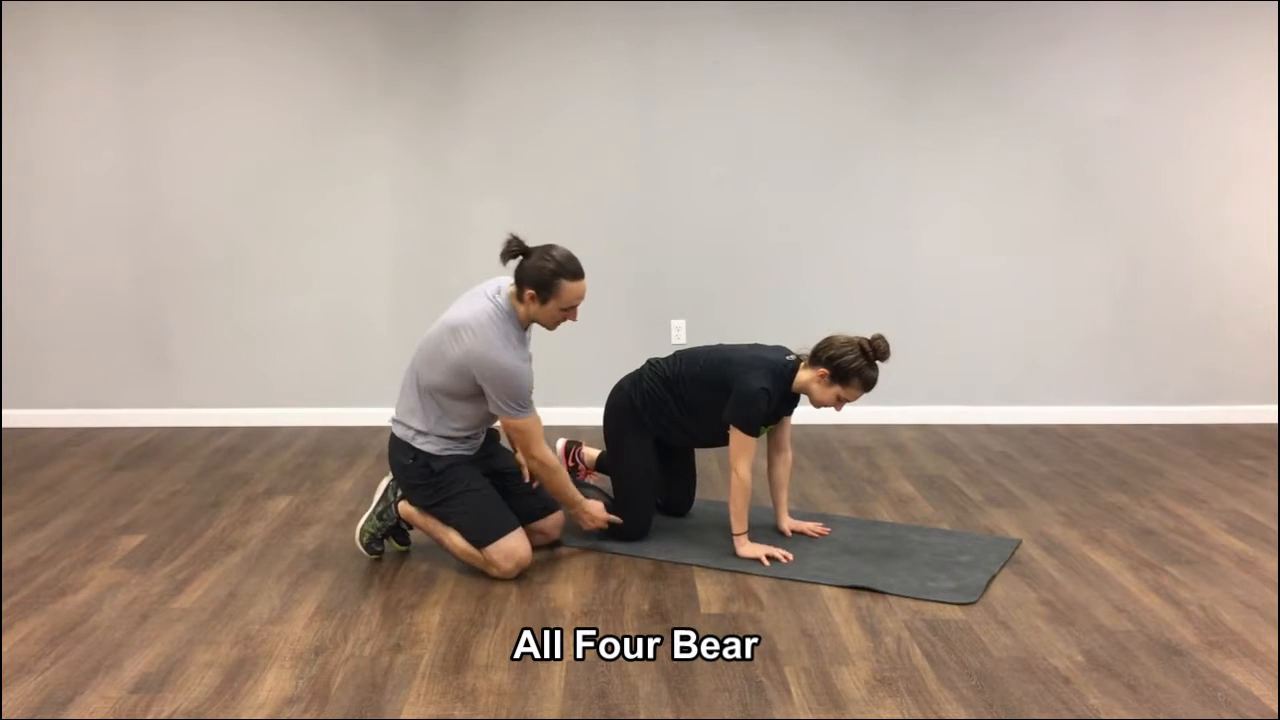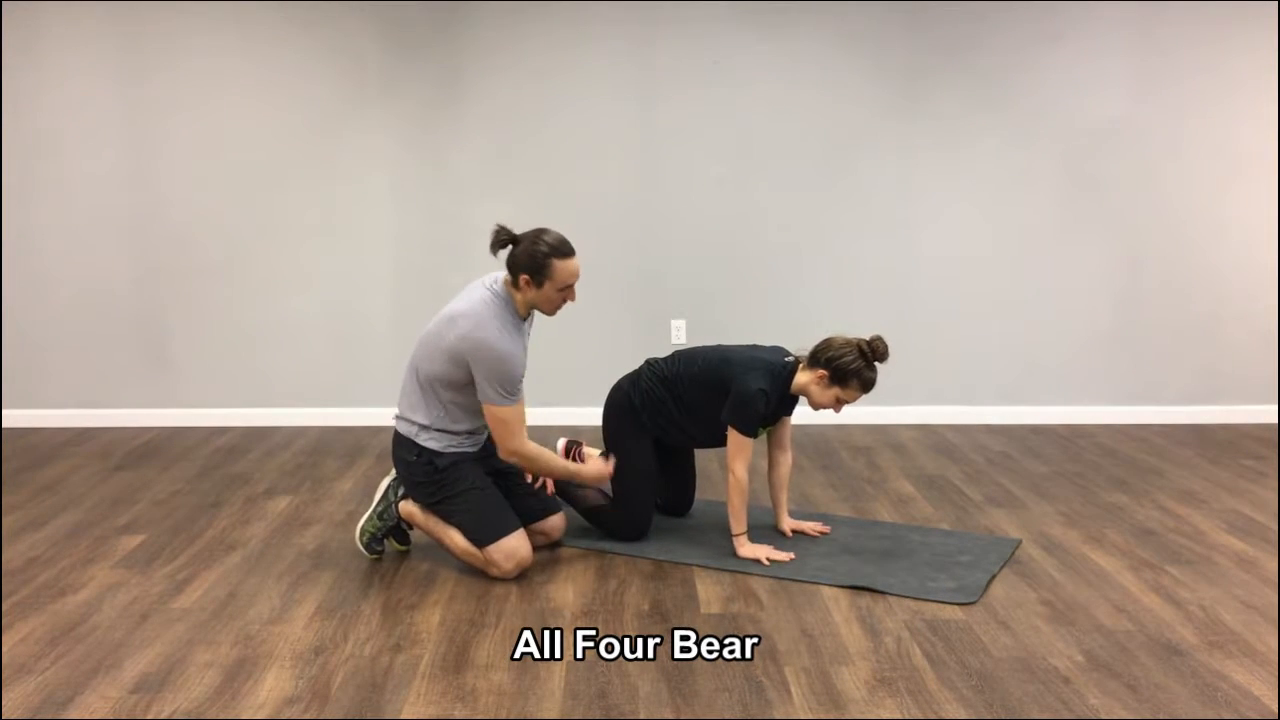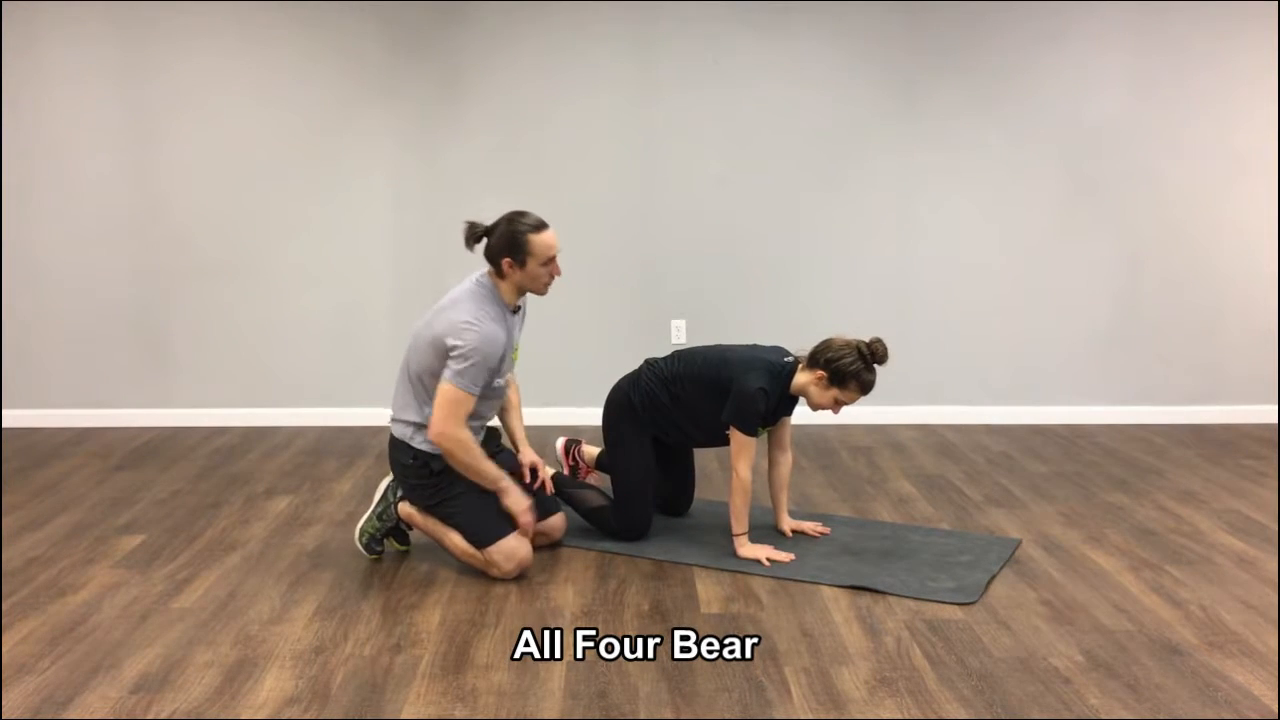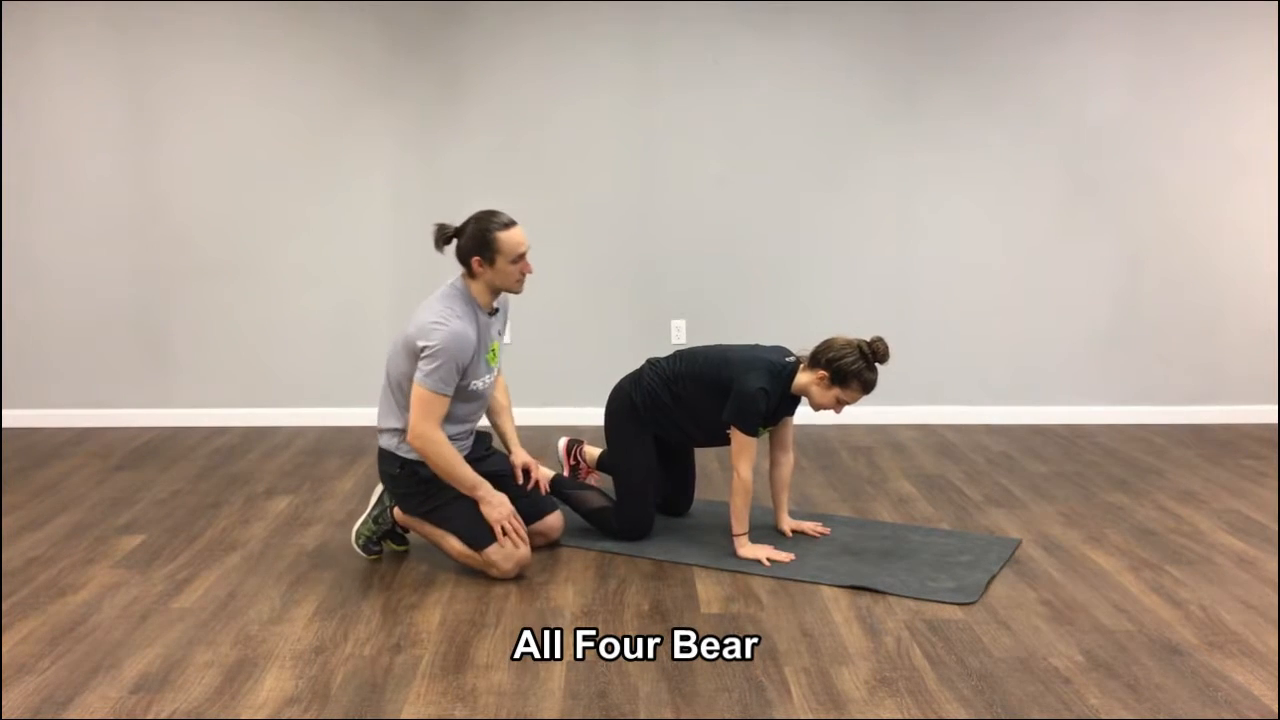
dt=0.3s
person 1, frame 1
left shoulder: (504, 291)
right shoulder: (501, 354)
right elbow: (537, 454)
left wrist: (519, 447)
right wrist: (581, 507)
left hip: (471, 439)
right hip: (428, 455)
left knee: (548, 527)
right knee: (511, 559)
left ankle: (436, 503)
right ankle: (403, 508)
person 1, frame 2
left shoulder: (501, 288)
right shoulder: (495, 339)
right elbow: (513, 449)
left wrist: (529, 456)
right wrist: (581, 473)
left hip: (475, 438)
right hip: (433, 451)
left knee: (550, 528)
right knee: (512, 559)
left ankle: (436, 502)
right ankle: (405, 507)
person 1, frame 3
left shoulder: (511, 299)
right shoulder: (480, 328)
right elbow: (444, 432)
left wrist: (522, 446)
right wrist: (505, 488)
left hip: (475, 439)
right hip: (428, 453)
left knee: (551, 527)
right knee: (512, 558)
left ankle: (441, 508)
right ankle: (404, 508)
person 1, frame 4
left shoulder: (494, 302)
right shoulder: (451, 330)
right elbow: (422, 436)
left wrist: (514, 447)
right wrist: (485, 495)
left hip: (466, 445)
right hip: (417, 462)
left knee: (549, 526)
right knee: (510, 558)
left ankle: (426, 509)
right ankle: (401, 512)
person 2, frame 1
left shoulder: (790, 375)
right shoulder: (757, 385)
left elbow: (780, 453)
right elbow: (739, 469)
left wrist: (783, 517)
right wrist: (742, 542)
left hip: (667, 416)
right hip: (633, 410)
left knee: (677, 505)
right knee: (632, 526)
left ankle: (583, 456)
person 2, frame 2
left shoulder: (789, 376)
right shoulder: (756, 386)
left elbow: (781, 453)
right elbow: (737, 469)
left wrist: (783, 517)
right wrist: (742, 542)
left hip: (665, 416)
right hip: (633, 410)
left knee: (678, 505)
right knee: (631, 526)
left ankle: (584, 455)
person 2, frame 3
left shoulder: (788, 376)
right shoulder: (756, 386)
left elbow: (780, 453)
right elbow: (741, 470)
left wrist: (783, 517)
right wrist: (742, 542)
left hip: (665, 415)
right hip: (632, 408)
left knee: (676, 504)
right knee: (631, 526)
left ankle: (582, 454)
right ankle: (548, 479)
person 2, frame 4
left shoulder: (790, 375)
right shoulder: (757, 386)
left elbow: (782, 453)
right elbow: (742, 470)
left wrist: (783, 517)
right wrist: (742, 542)
left hip: (667, 417)
right hip: (635, 408)
left knee: (676, 505)
right knee: (634, 525)
left ankle: (583, 455)
right ankle: (547, 481)
